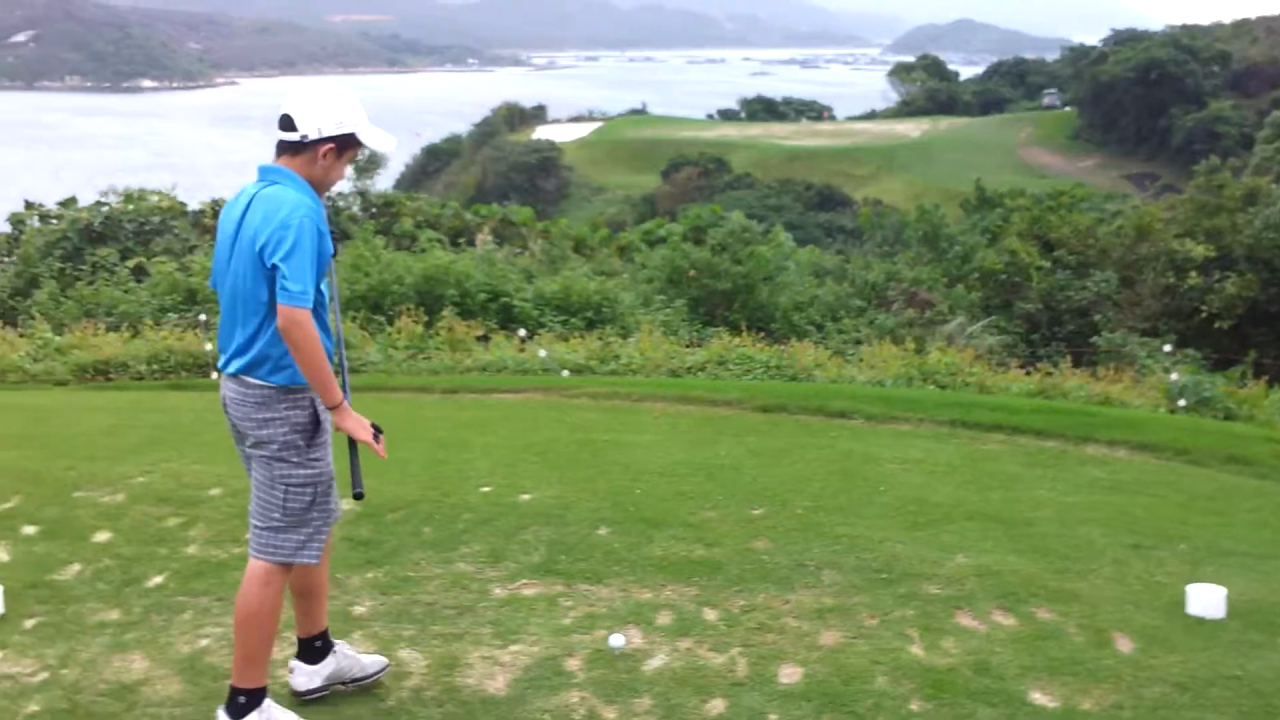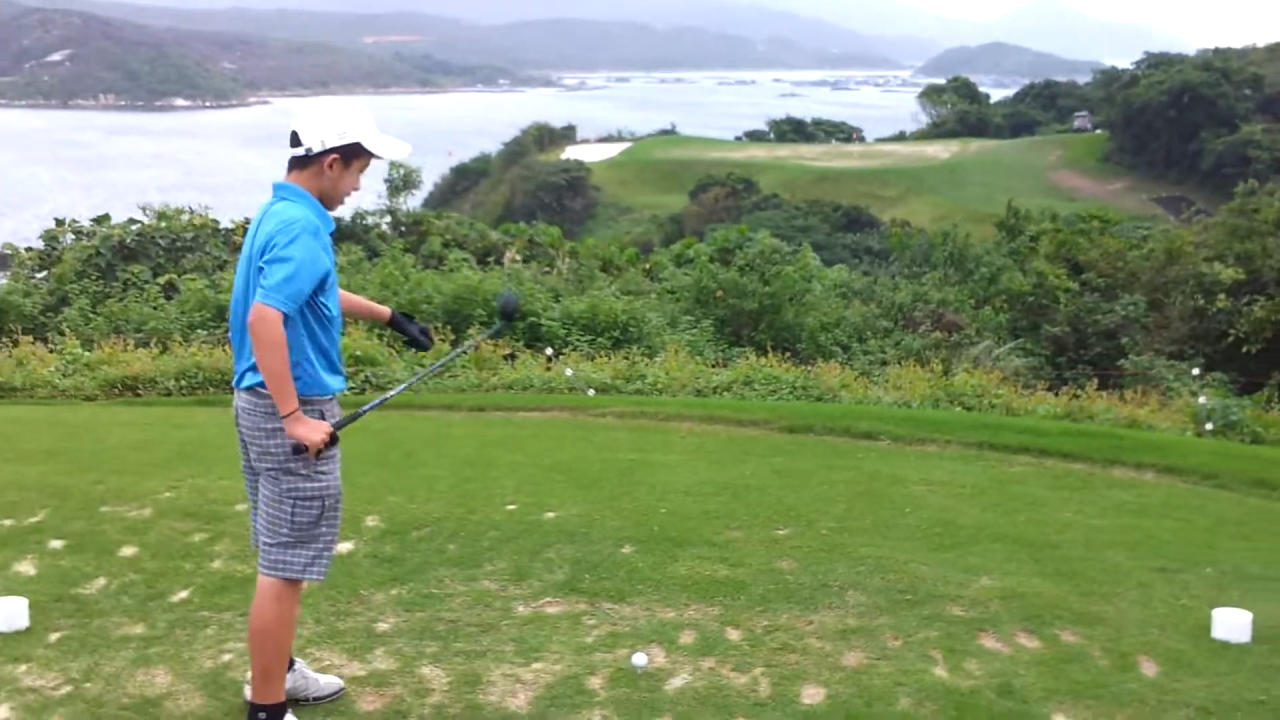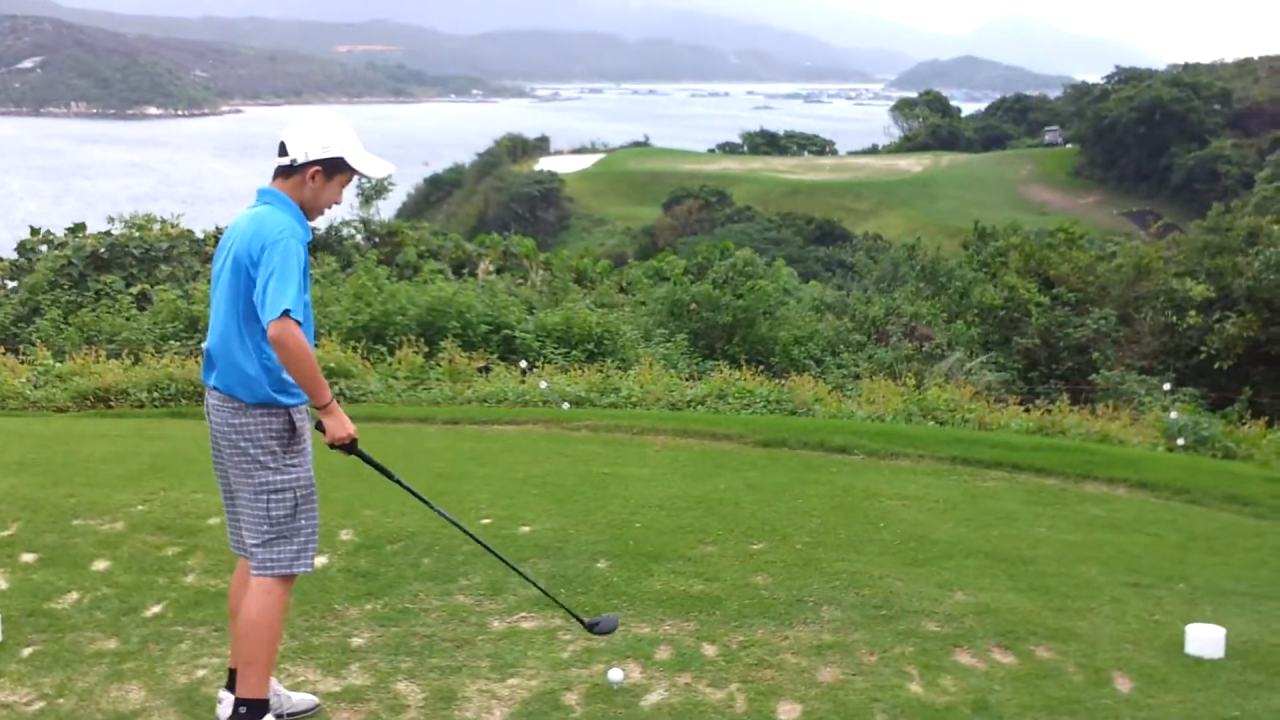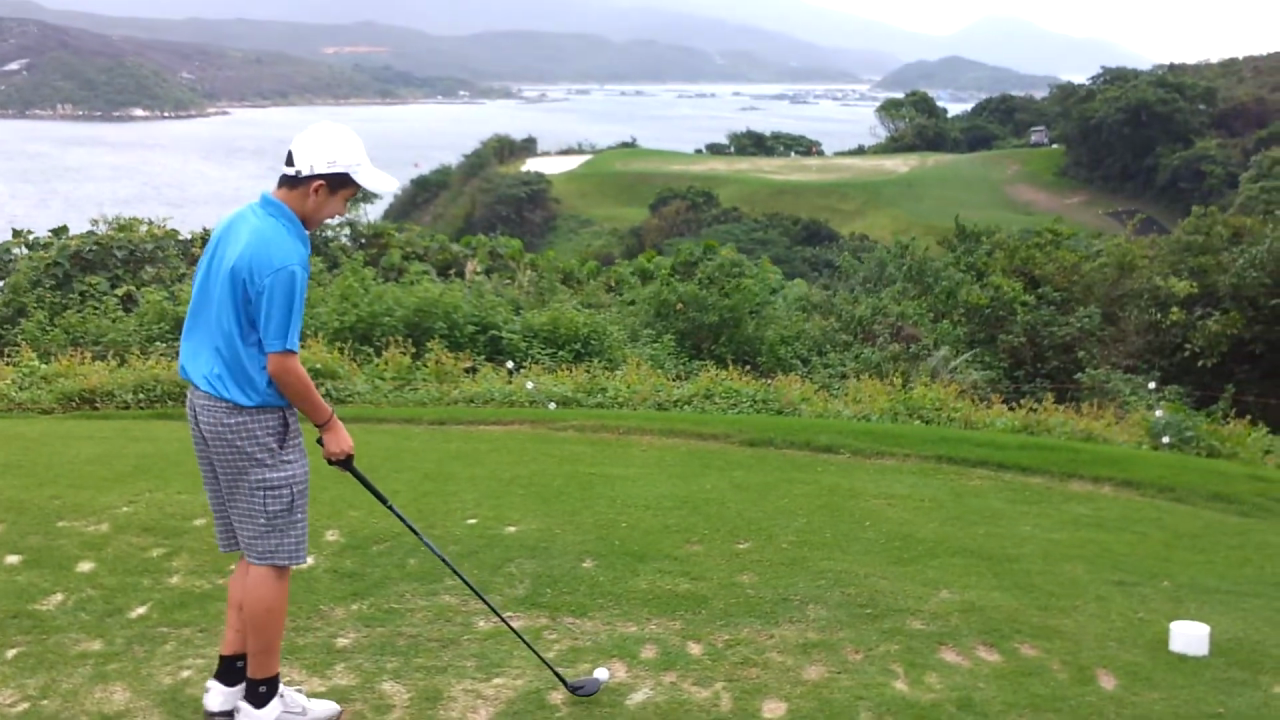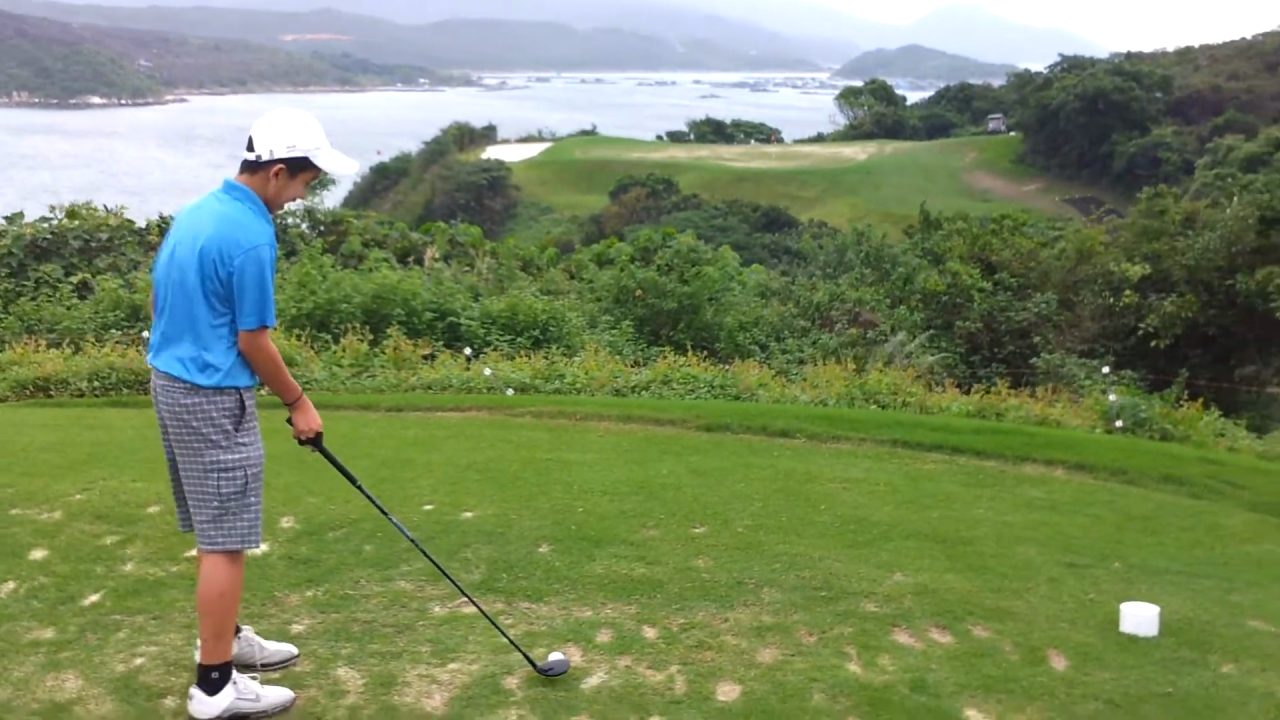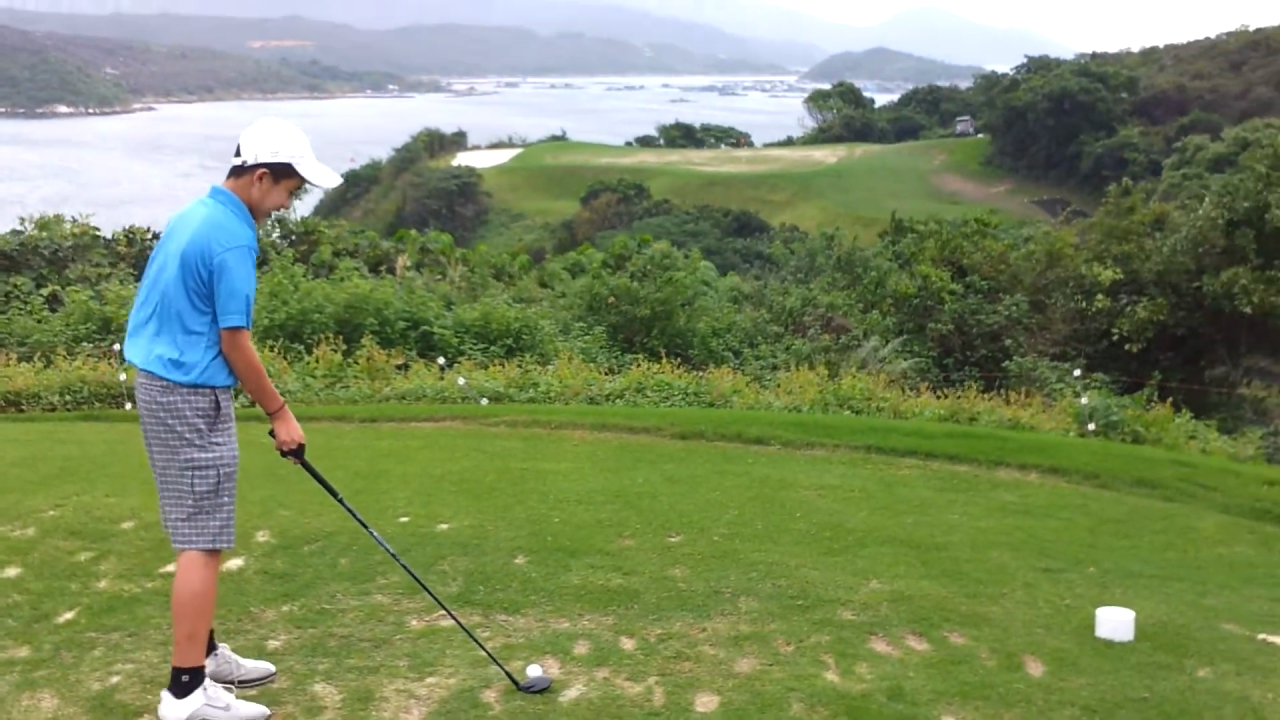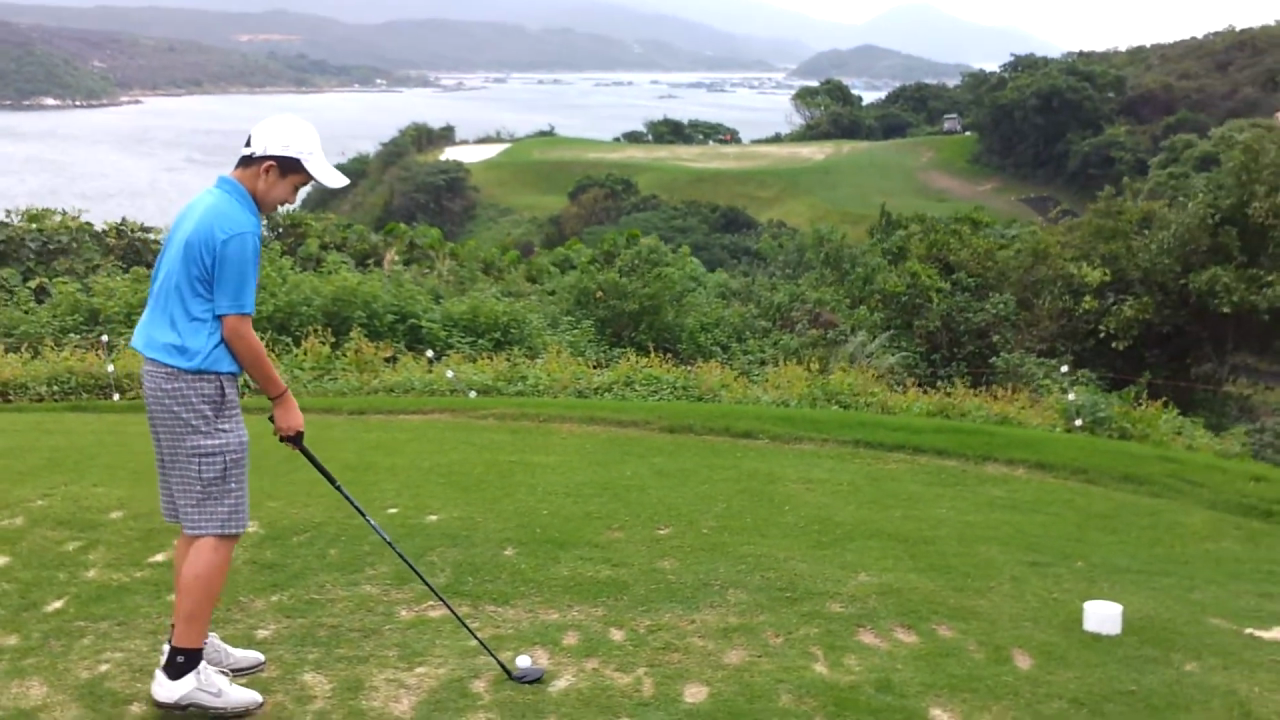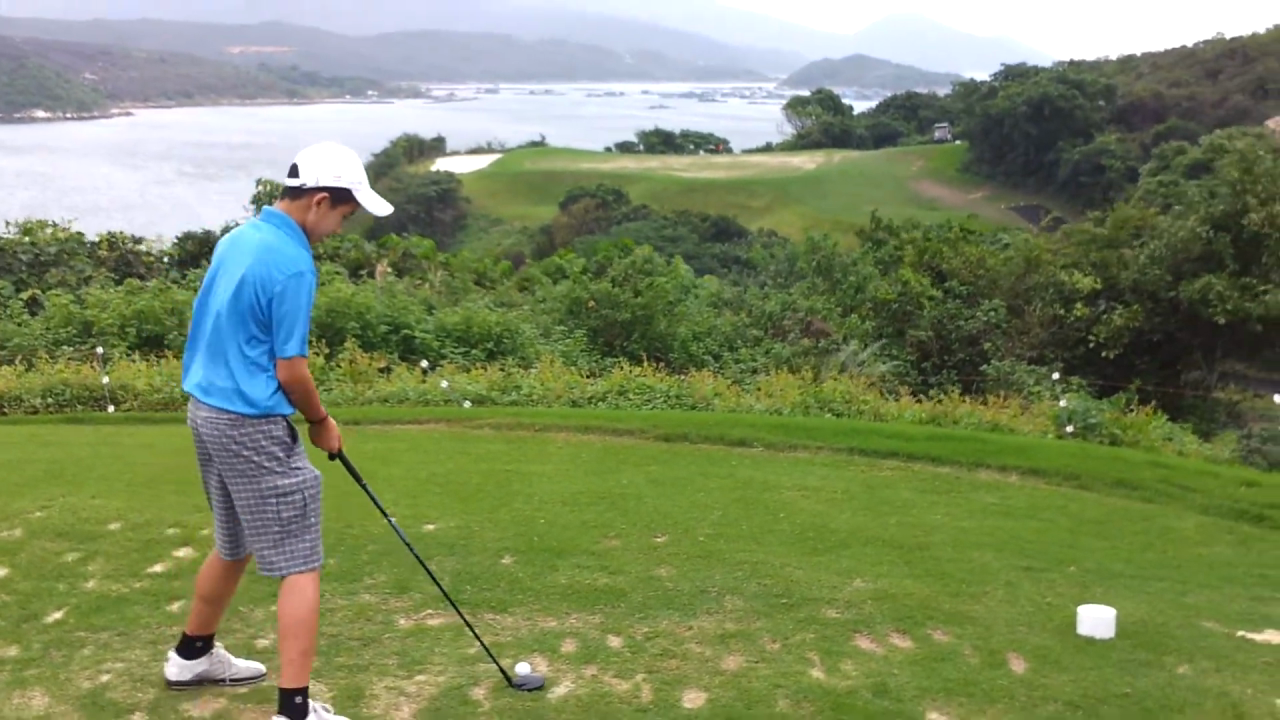
dt=0.4s
person 1, frame 1
left shoulder: (242, 204)
right shoulder: (299, 214)
right elbow: (295, 319)
right wrist: (341, 408)
left hip: (250, 386)
right hip: (284, 397)
left knee: (311, 528)
right knee: (278, 551)
left ankle: (319, 656)
person 1, frame 2
left shoulder: (280, 216)
right shoulder: (300, 225)
right elbow: (264, 318)
left wrist: (389, 315)
right wrist: (295, 415)
left hip: (265, 405)
right hip: (288, 415)
left knee: (286, 554)
right knee: (284, 567)
left ankle: (274, 670)
person 1, frame 3
left shoulder: (247, 223)
right shoulder: (281, 233)
right elbow: (282, 330)
right wrist: (329, 407)
left hip: (231, 404)
right hip: (265, 415)
left knee: (255, 557)
right knee: (276, 566)
person 1, frame 4
left shoulder: (237, 221)
right shoulder: (283, 255)
right elbow: (280, 364)
right wrist: (330, 424)
left hip: (208, 399)
right hip: (251, 415)
left knee: (251, 549)
right knee: (271, 557)
person 1, frame 5
left shoulder: (197, 210)
right shoulder: (251, 235)
left elbow: (171, 299)
right elbow: (253, 341)
right wrist: (298, 403)
left hip: (173, 381)
right hip: (212, 397)
left knee: (216, 529)
right knee: (226, 540)
left ankle: (224, 637)
person 1, frame 6
left shoulder: (193, 215)
right shoulder: (234, 238)
right elbow: (234, 343)
right wrist: (280, 413)
left hip: (161, 385)
right hip: (192, 397)
left knee: (197, 533)
right knee: (202, 541)
left ankle: (201, 651)
person 1, frame 7
left shoulder: (203, 205)
right shoulder: (237, 225)
right elbow: (236, 330)
right wrist: (282, 397)
left hip: (167, 375)
right hip: (196, 386)
left knee: (195, 521)
right knee: (217, 528)
left ankle: (190, 640)
right ankle: (182, 669)
person 1, frame 8
left shoulder: (236, 240)
right shoulder: (293, 264)
left elbow: (203, 331)
right elbow: (291, 371)
right wrist: (322, 424)
left hip: (207, 413)
right hip: (255, 428)
left knee: (234, 545)
right knee: (299, 567)
left ankle: (192, 653)
